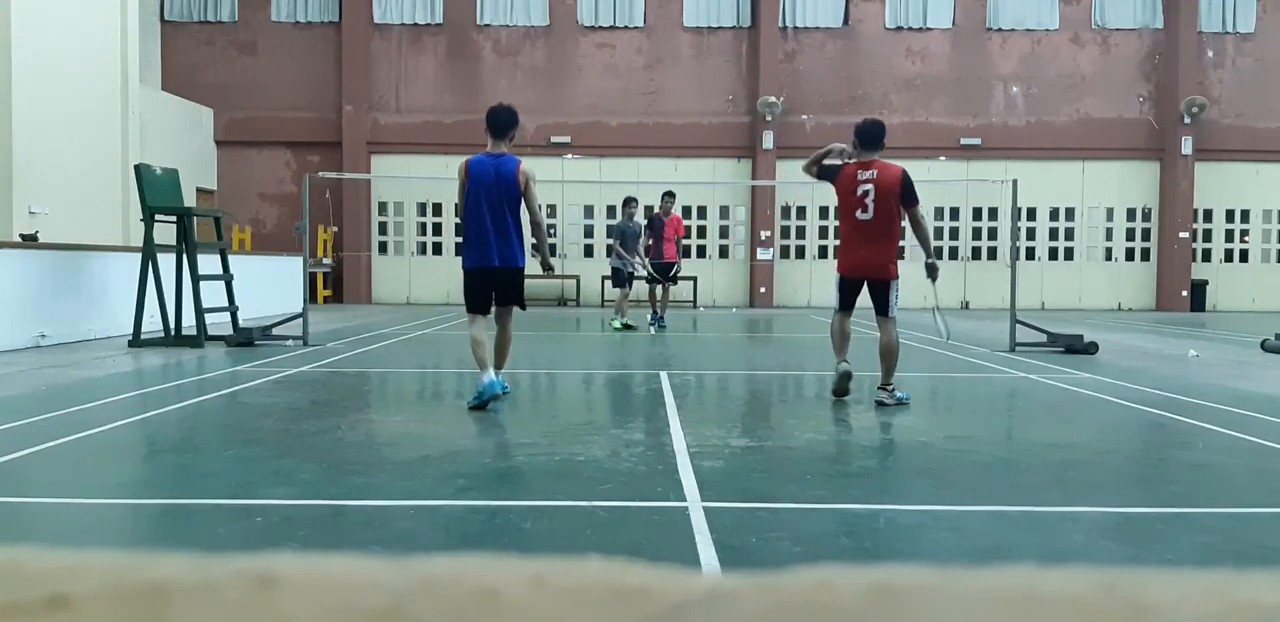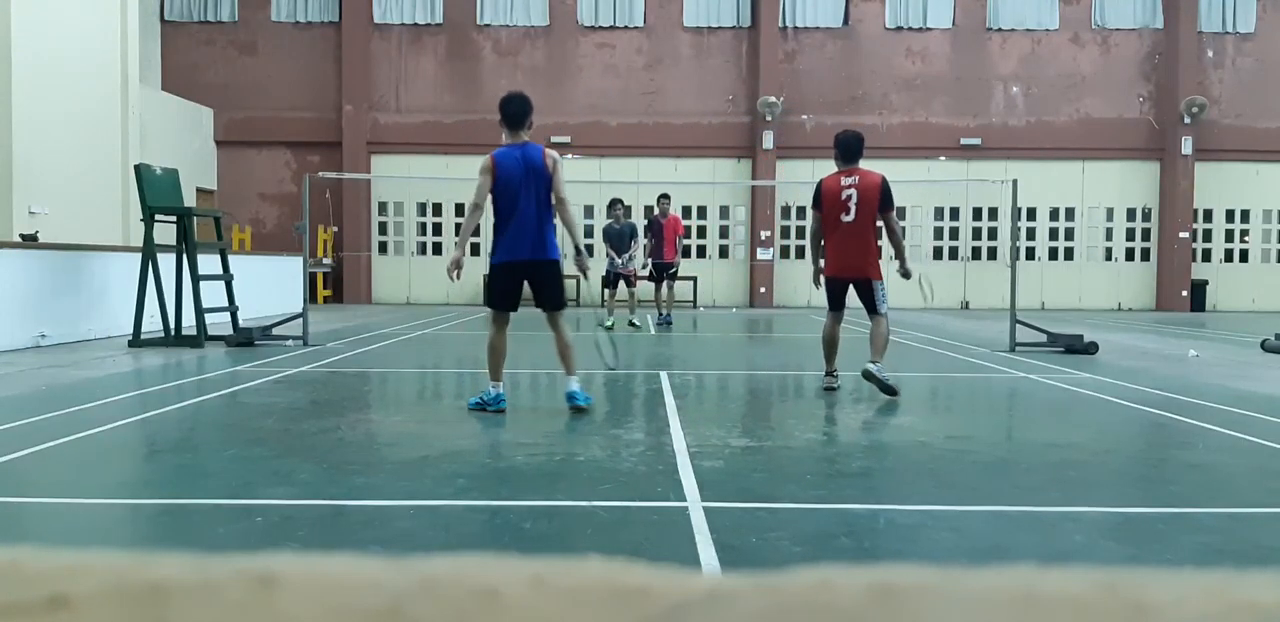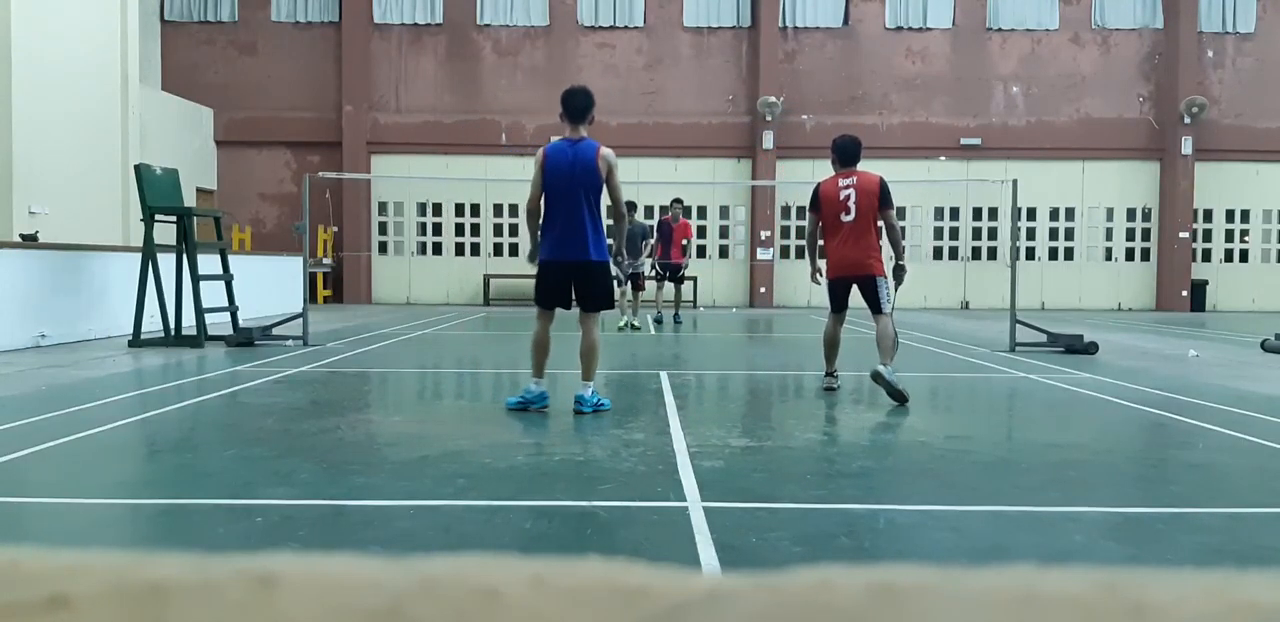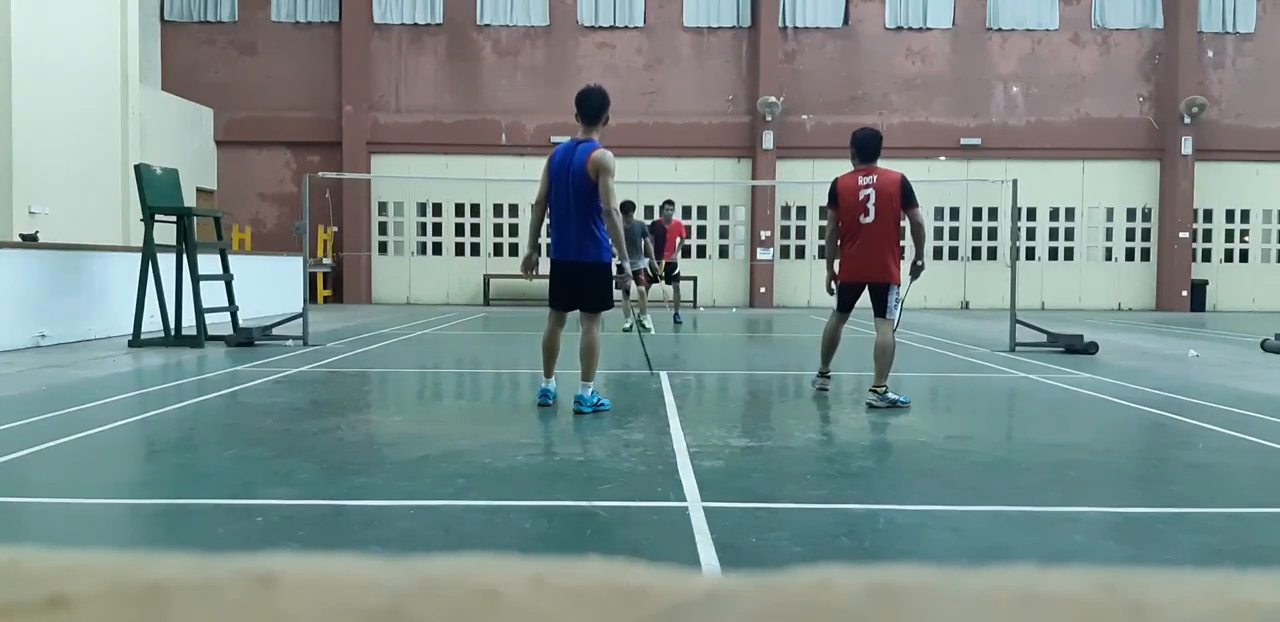
dt=0.5s
person 1, frame 1
left shoulder: (467, 167)
right shoulder: (522, 171)
left elbow: (462, 212)
right elbow: (536, 219)
right wrist: (545, 256)
left hip: (477, 259)
right hip: (511, 259)
left knee: (477, 321)
right knee: (504, 318)
left ankle: (489, 378)
right ankle: (497, 377)
person 1, frame 2
left shoulder: (492, 162)
right shoulder: (549, 158)
left elbow: (477, 207)
right elbow: (561, 202)
left wrist: (459, 248)
right wrist: (578, 246)
left hip: (505, 256)
right hip: (544, 255)
left knee: (499, 323)
right knee: (556, 322)
left ankle: (495, 392)
right ankle: (573, 388)
person 1, frame 3
left shoulder: (545, 154)
right shoulder: (604, 156)
left elbow: (532, 206)
right elbow: (619, 210)
left wrist: (534, 245)
right wrist: (620, 248)
left hip: (553, 253)
right hip: (591, 254)
left knee: (544, 319)
right knee: (589, 322)
left ankle: (537, 388)
right ankle: (586, 394)
person 1, frame 4
left shoulder: (556, 154)
right shoulder: (601, 157)
left elbow: (540, 206)
right elbow: (609, 212)
left wrist: (531, 249)
right wrist: (624, 259)
left hip: (561, 254)
right hip: (592, 255)
left knee: (556, 319)
right knee: (590, 323)
left ankle: (547, 386)
right ankle: (585, 394)
person 2, frame 1
left shoulder: (841, 172)
right shoulder: (898, 175)
left elbow: (808, 167)
right elbow: (916, 220)
left wrist: (830, 151)
right wrist: (930, 256)
left hip: (849, 263)
right hip: (884, 265)
left knee: (841, 315)
right knee: (886, 323)
left ankle: (842, 364)
right ankle: (886, 388)
person 2, frame 2
left shoulder: (824, 185)
right shoulder: (878, 182)
left elbow: (816, 229)
right elbow: (892, 226)
left wrist: (816, 263)
right wrist: (903, 260)
left hip: (834, 266)
right hip: (867, 265)
left knee: (834, 318)
right knee: (879, 317)
left ankle: (830, 374)
right ankle: (875, 364)
person 2, frame 3
left shoulder: (822, 188)
right shoulder: (876, 182)
left elbow: (812, 231)
right elbow: (891, 224)
left wrist: (813, 263)
right wrist: (900, 260)
left hip: (837, 266)
right hip: (869, 264)
left knee: (835, 318)
right knee: (883, 317)
left ankle: (830, 375)
right ankle: (885, 367)
person 2, frame 4
left shoulder: (840, 184)
right shoulder: (898, 181)
left elbow: (832, 231)
right elbow: (917, 222)
left wrist: (829, 269)
right wrist: (919, 257)
left hip: (850, 269)
right hip: (885, 269)
left knee: (837, 318)
right knee: (885, 326)
left ankle: (823, 374)
right ankle: (878, 390)
